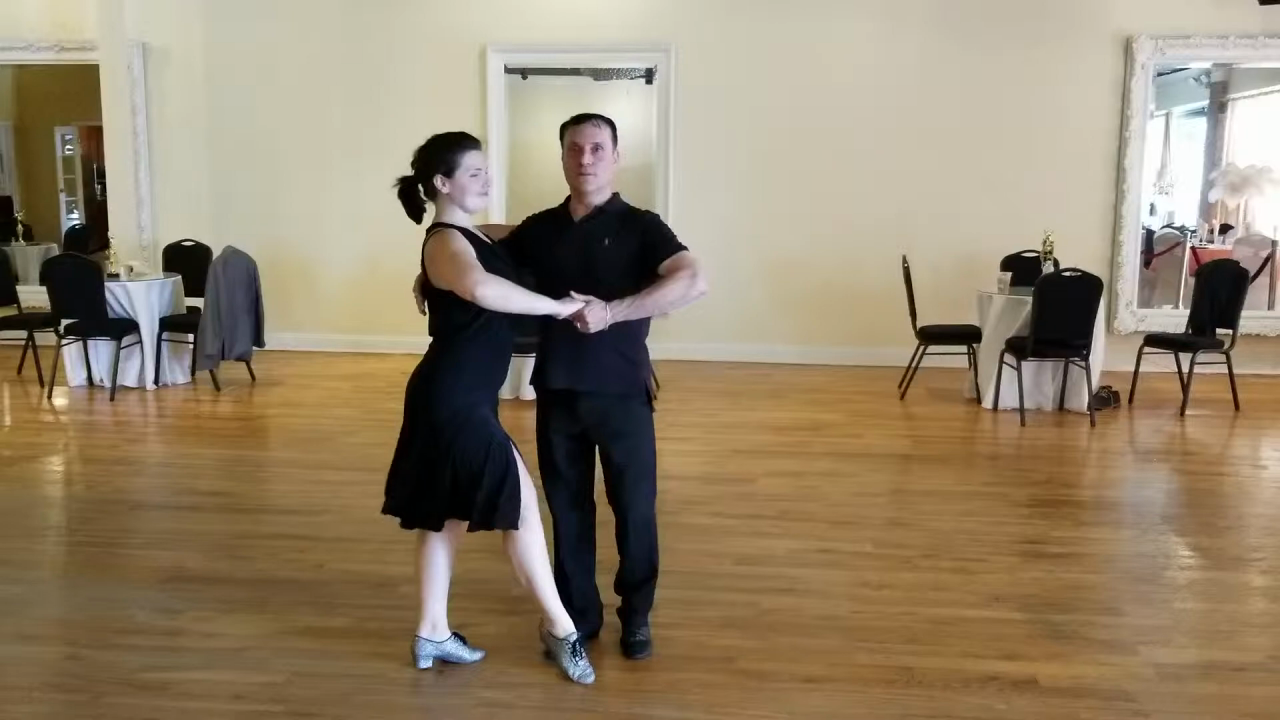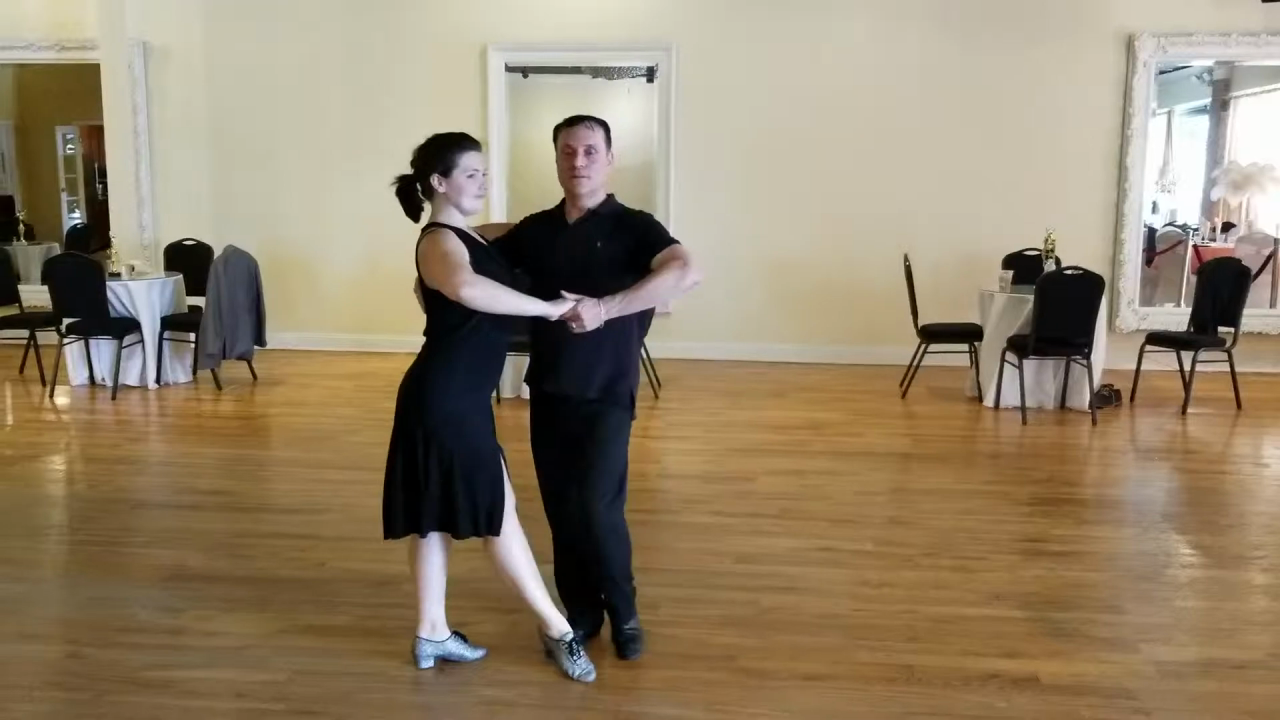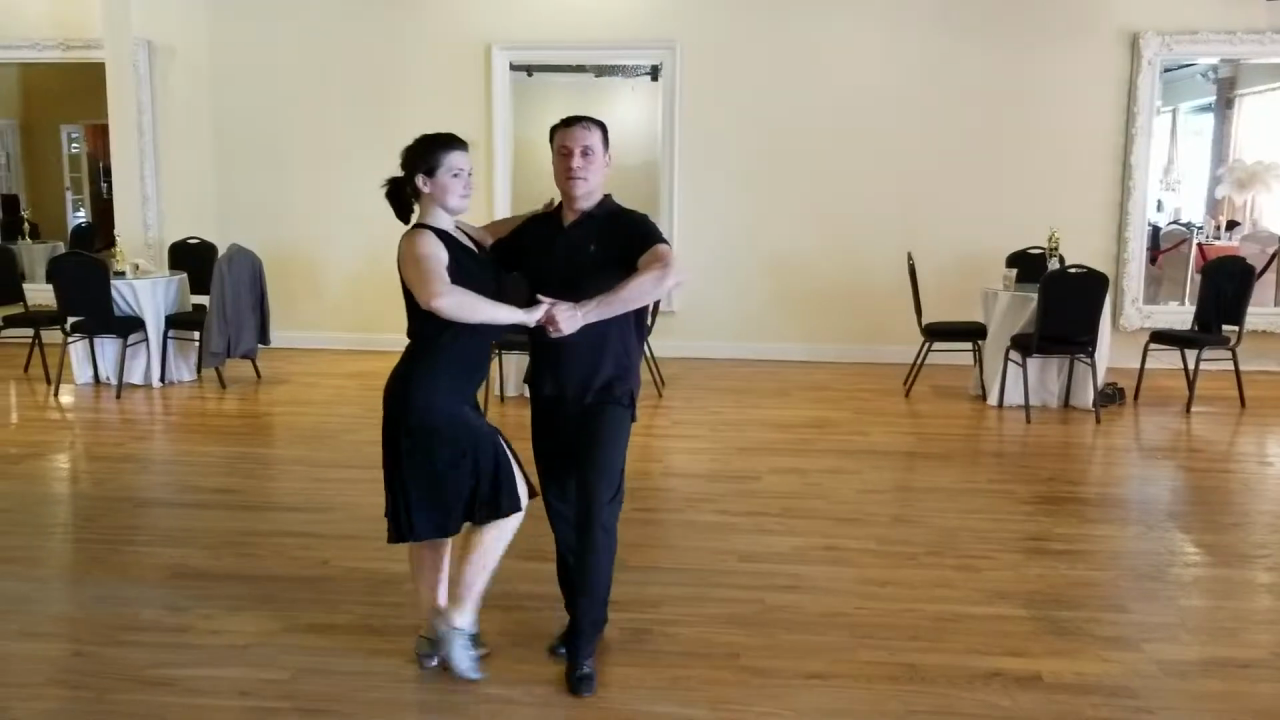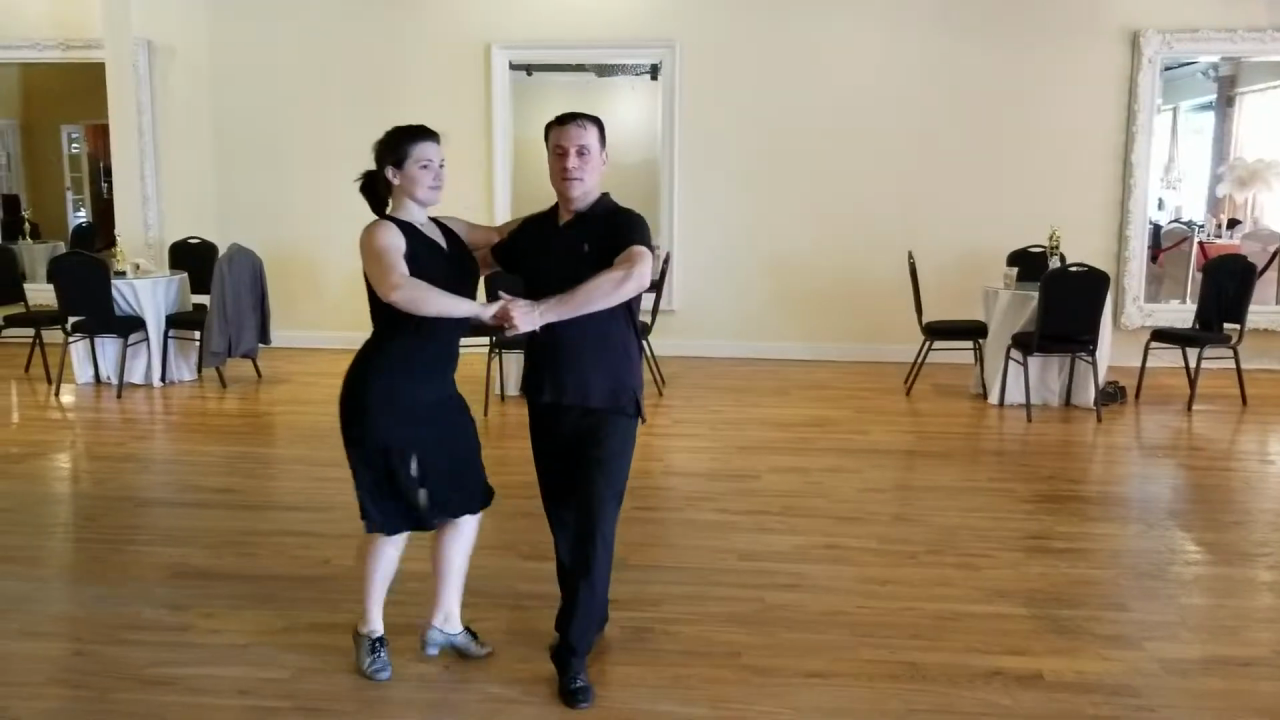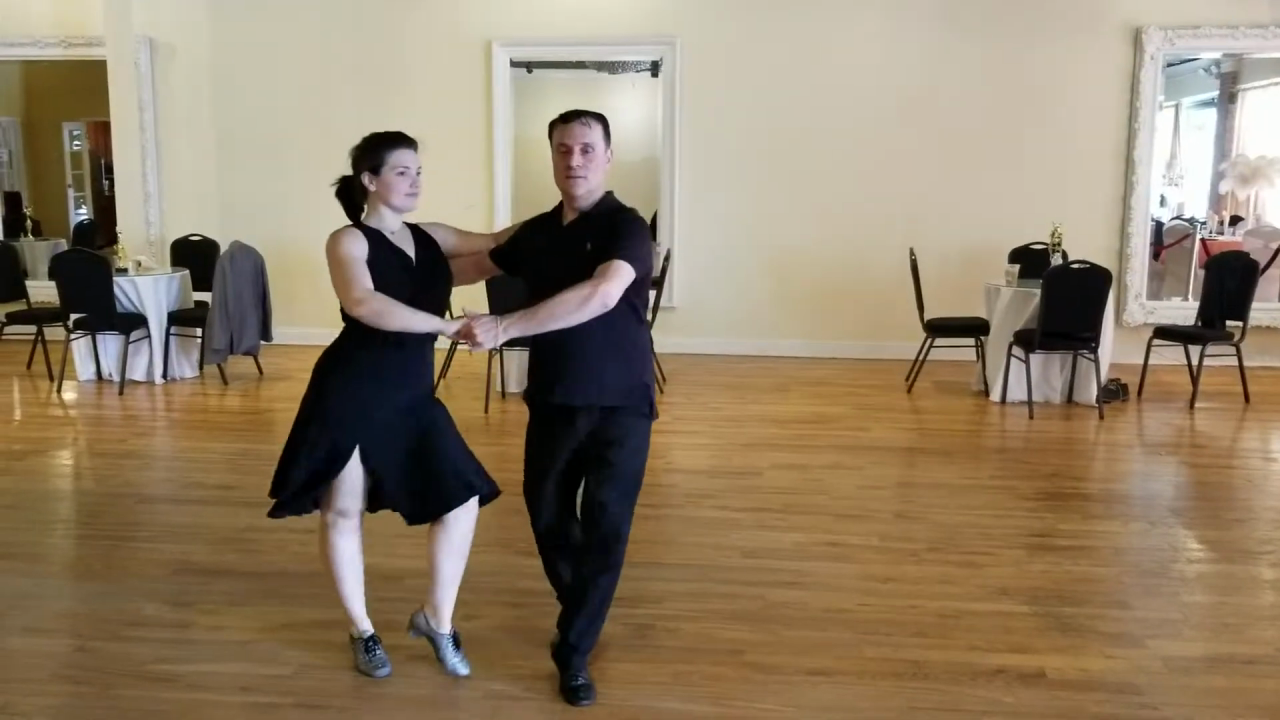
dt=0.3s
person 1, frame 1
left shoulder: (641, 226)
right shoulder: (540, 228)
left elbow: (694, 280)
left wrist: (616, 311)
left hip: (624, 391)
right hip: (559, 391)
left knee: (634, 509)
right knee: (567, 512)
left ankle: (635, 613)
right ankle: (578, 616)
person 1, frame 2
left shoulder: (634, 227)
right shoulder: (535, 230)
left elbow: (686, 273)
left wrist: (605, 308)
left hip: (605, 393)
right hip: (548, 393)
left knee: (598, 506)
right knee: (561, 511)
left ankle: (623, 611)
right ankle: (581, 616)
person 1, frame 3
left shoulder: (629, 227)
right shoulder: (533, 231)
left elbow: (666, 274)
left wrist: (583, 312)
left hip: (606, 393)
right hip: (548, 393)
left knee: (595, 512)
right knee: (562, 513)
left ankle: (584, 644)
right ankle: (581, 619)
person 1, frame 4
left shoulder: (624, 225)
right shoulder: (533, 230)
left elbow: (634, 277)
right elbow: (480, 257)
left wrist: (540, 311)
left hip: (608, 403)
right hip: (547, 400)
left knee: (594, 525)
right knee: (563, 520)
left ankle: (573, 653)
right ankle: (587, 615)
person 1, frame 5
left shoulder: (625, 226)
right shoulder: (537, 231)
left elbow: (602, 295)
right elbow: (480, 264)
left wrist: (504, 327)
left hip: (619, 405)
right hip: (552, 403)
left knee: (604, 529)
right knee: (547, 518)
left ankle: (575, 651)
right ankle: (580, 609)
person 2, frame 1
left shoulder: (468, 236)
right shoulder: (445, 242)
right elbow: (480, 289)
right wrist: (557, 306)
left hip: (461, 396)
right hip: (452, 398)
left knee: (449, 513)
right knee: (520, 503)
left ankle: (431, 633)
right ankle: (560, 628)
person 2, frame 2
left shoulder: (464, 237)
right shoulder: (439, 241)
right elbow: (468, 289)
right wrist: (548, 308)
left hip: (459, 395)
right hip: (444, 398)
left knee: (442, 515)
right knee: (496, 512)
left ankle: (432, 633)
right ankle: (558, 630)
person 2, frame 3
left shoulder: (461, 237)
right shoulder: (421, 243)
right elbow: (440, 298)
right wrist: (524, 316)
left hip: (449, 396)
right hip: (428, 398)
left knee: (440, 516)
right knee: (506, 500)
left ankle: (443, 629)
right ankle: (454, 620)
person 2, frame 4
left shoulder: (448, 231)
right shoulder: (382, 234)
left elbow: (503, 239)
right elbow: (398, 290)
right wrist: (483, 311)
left hip: (436, 392)
right hip: (384, 394)
left knee: (463, 504)
right knee: (395, 517)
left ankle: (445, 622)
right ankle: (370, 631)
person 2, frame 5
left shoulder: (428, 238)
right shoulder: (348, 241)
left elbow: (494, 245)
right elbow: (363, 304)
right wrist: (446, 325)
left hip: (410, 397)
right hip: (348, 396)
left knee: (462, 498)
right knee: (343, 512)
left ankle: (436, 618)
right ankle: (362, 630)
